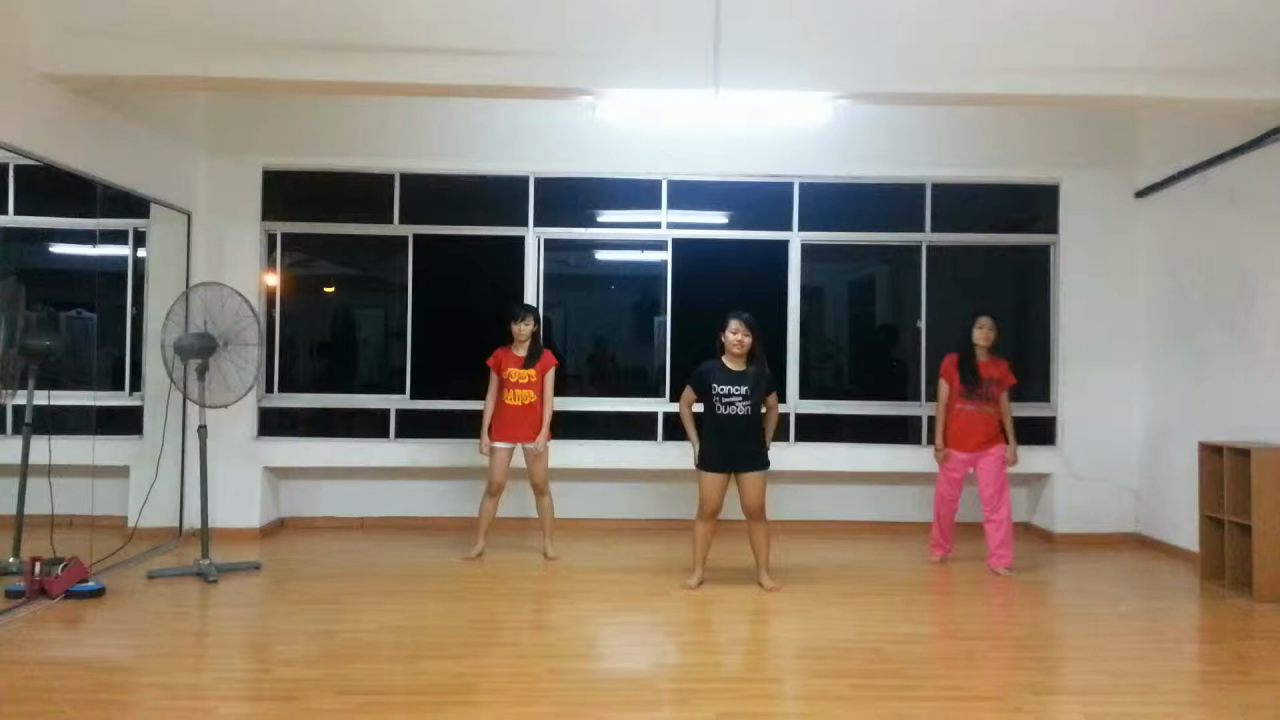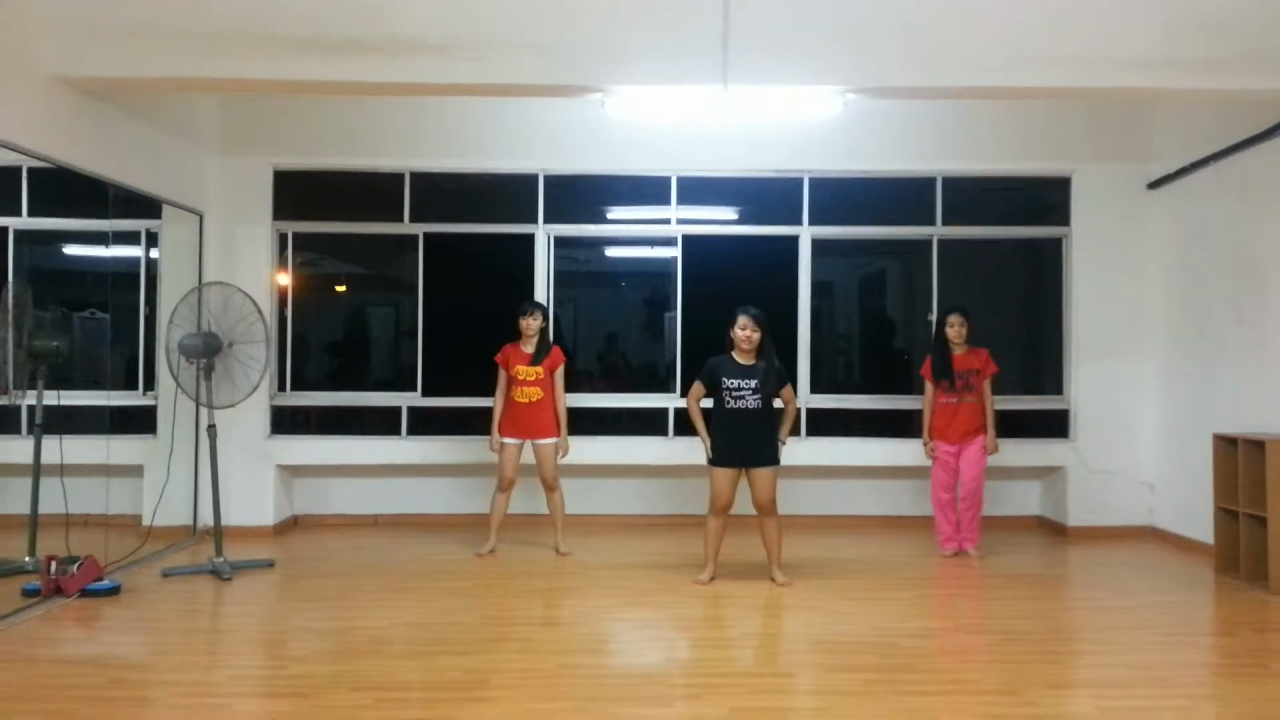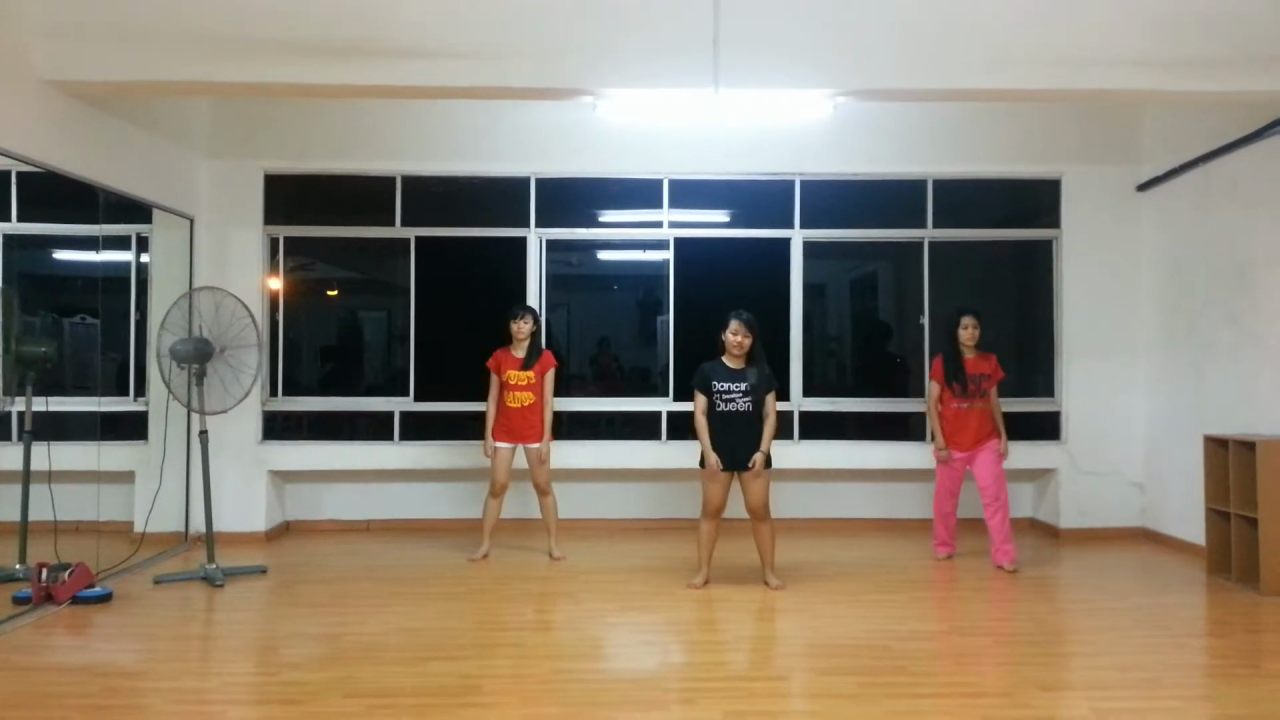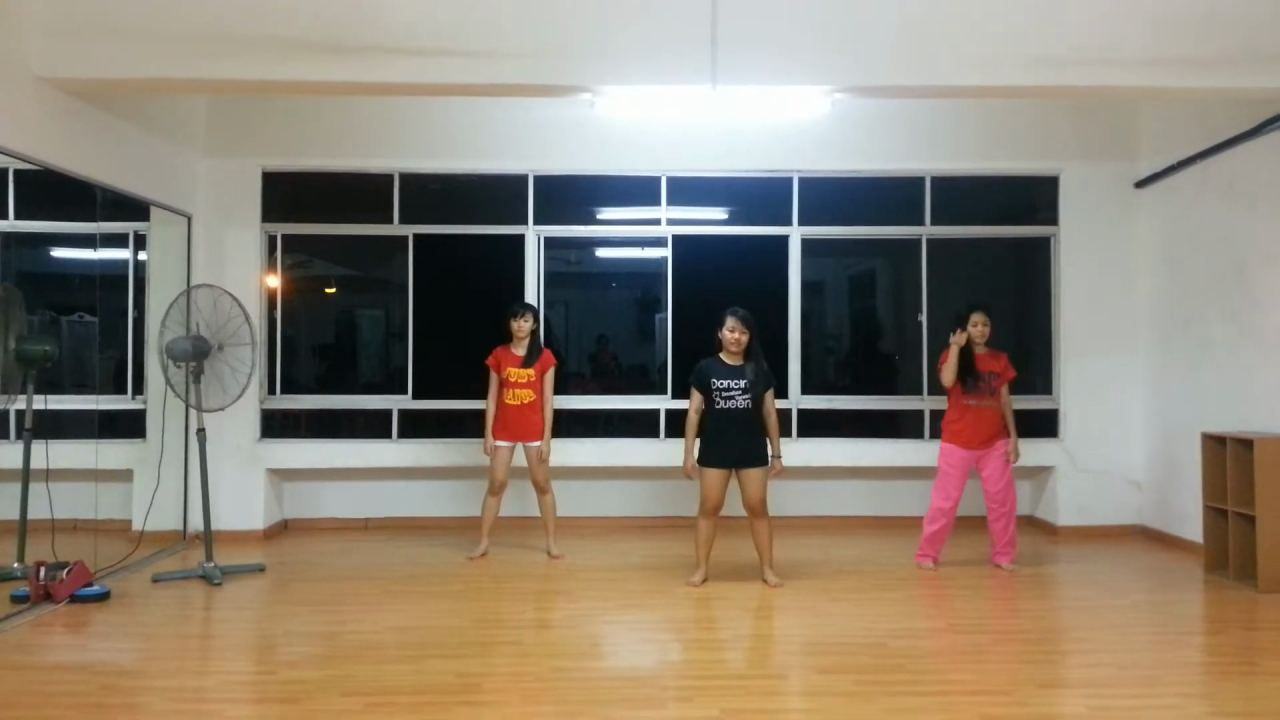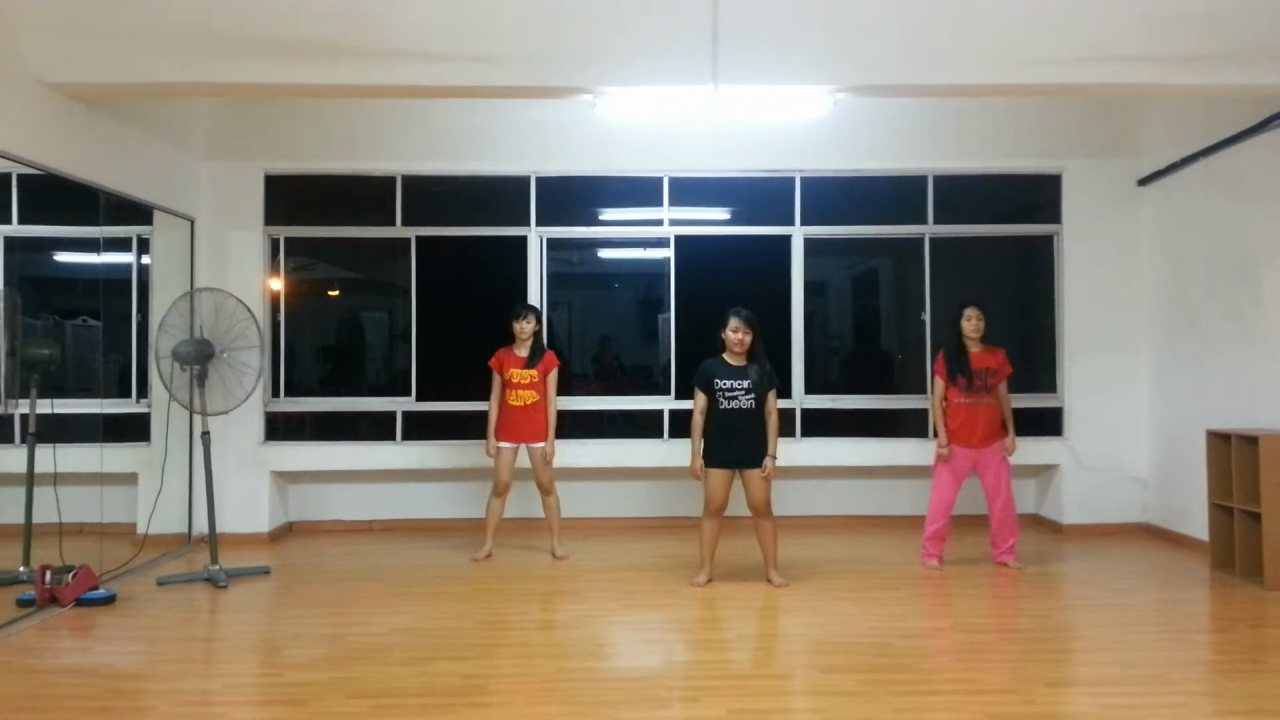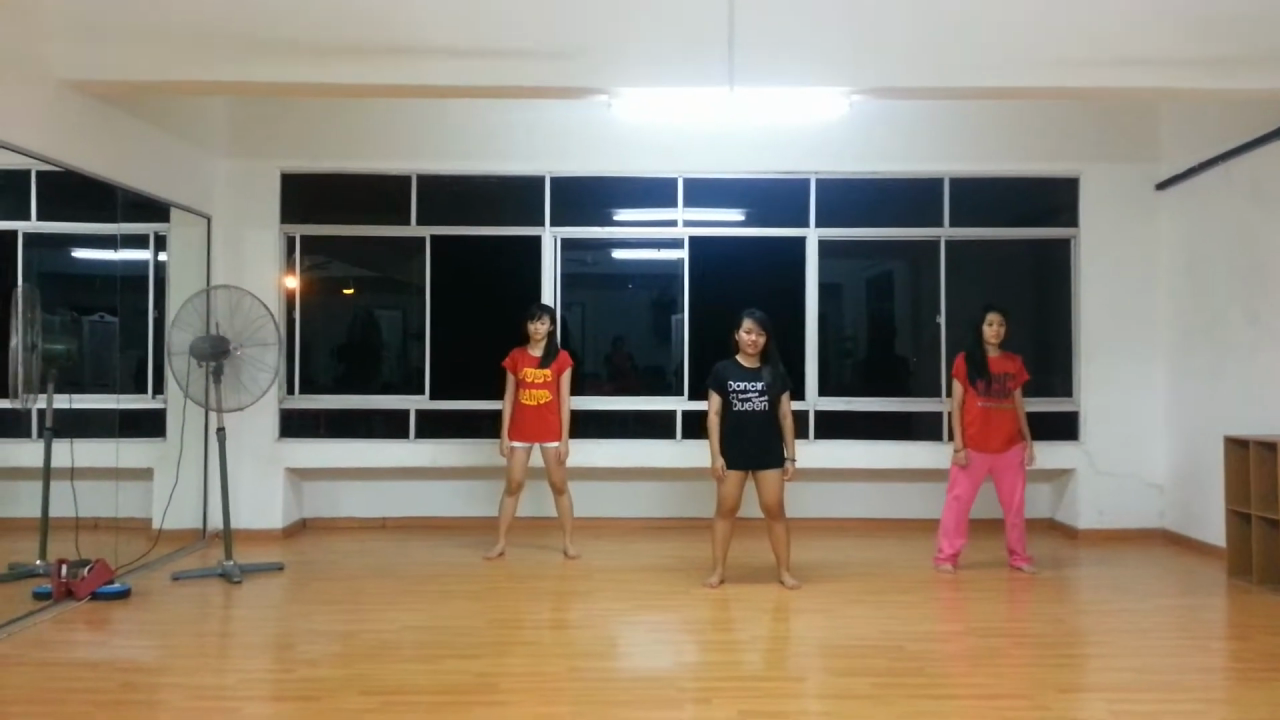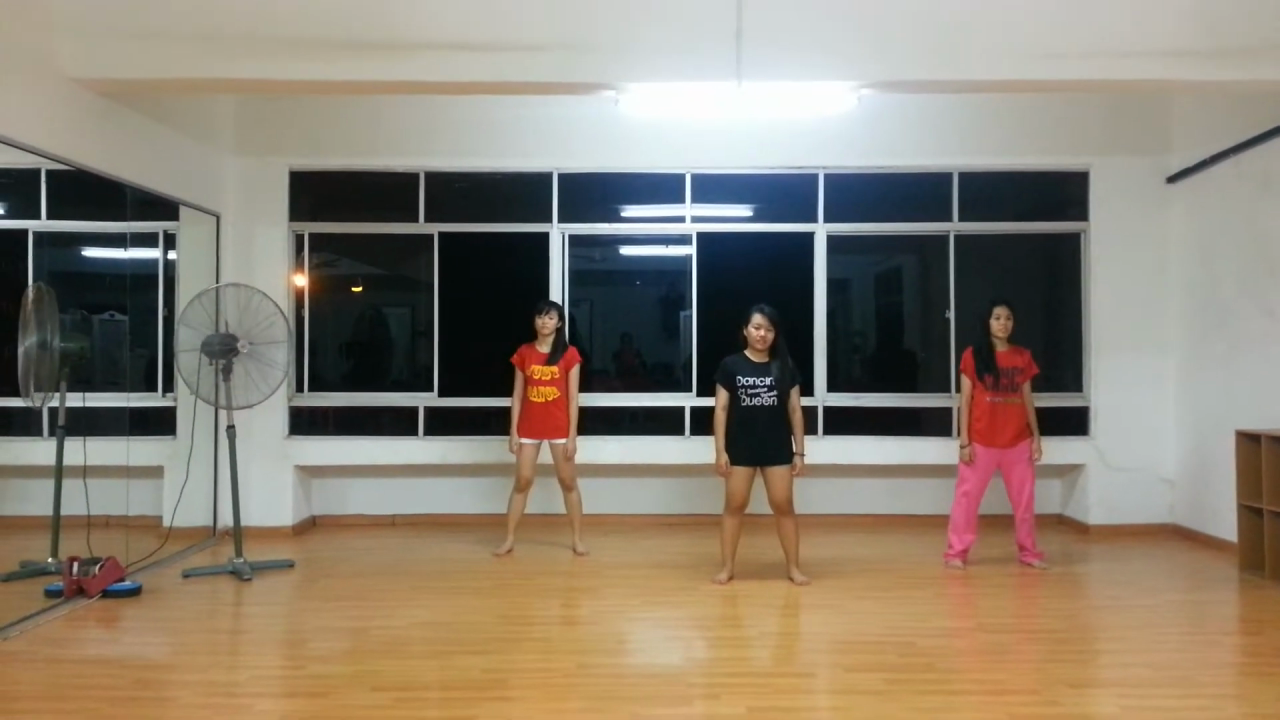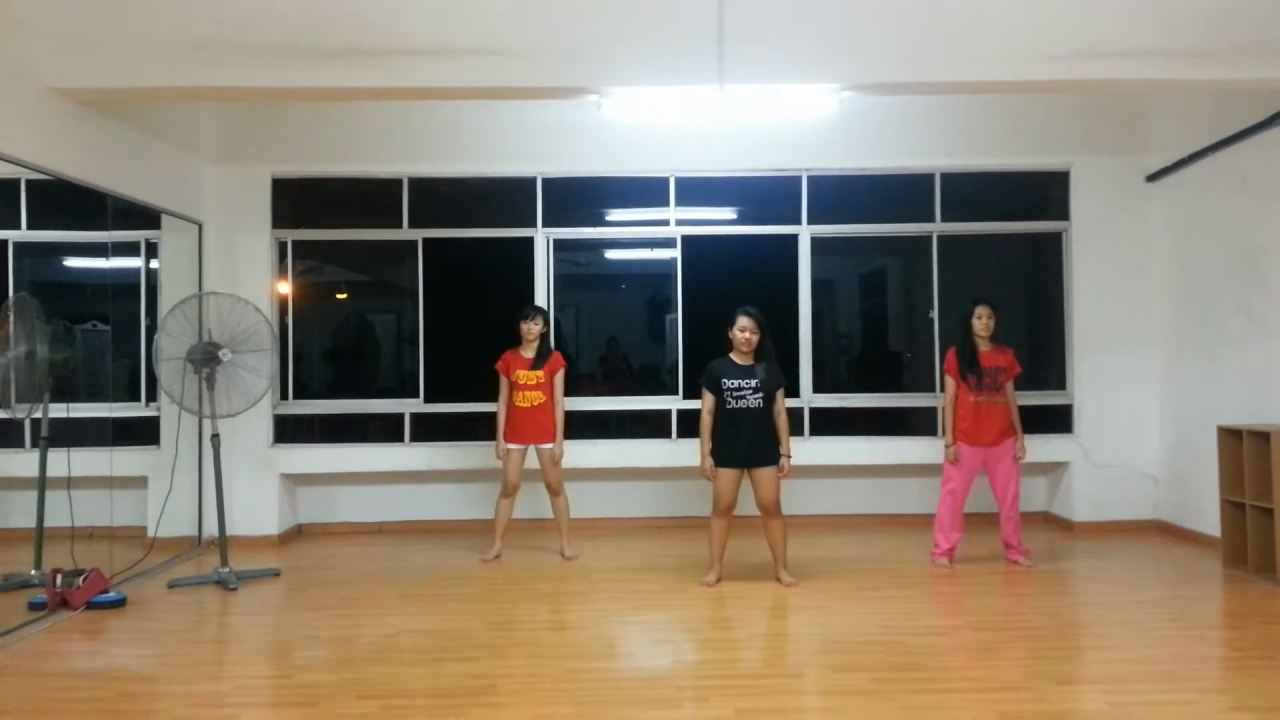
dt=0.7s
person 1, frame 1
left shoulder: (760, 373)
right shoulder: (707, 371)
left elbow: (772, 410)
right elbow: (685, 405)
left wrist: (765, 442)
right wrist: (696, 442)
left hip: (752, 454)
right hip: (714, 453)
left knee: (755, 512)
right knee: (708, 511)
left ankle: (763, 573)
right ankle: (698, 571)
person 1, frame 2
left shoulder: (771, 368)
right shoulder: (716, 366)
left elbow: (790, 403)
right elbow: (692, 399)
left wrist: (780, 439)
right wrist: (705, 438)
left hip: (762, 449)
right hip: (725, 448)
left knee: (767, 507)
right knee: (719, 506)
left ankle: (775, 568)
right ankle: (709, 567)
person 1, frame 3
left shoulder: (762, 373)
right shoulder: (708, 371)
left elbow: (770, 415)
right elbow: (700, 413)
left wrist: (763, 452)
right wrist: (708, 452)
left hip: (753, 453)
right hip: (717, 453)
left knee: (759, 511)
right knee: (711, 511)
left ankle: (769, 571)
right ankle: (703, 571)
person 1, frame 4
left shoulder: (760, 369)
right shoulder: (706, 368)
left elbow: (769, 412)
right elbow: (694, 411)
left wrist: (776, 454)
right wrist: (688, 453)
left hip: (752, 451)
right hip: (714, 451)
left knee: (757, 508)
right knee: (709, 508)
left ankle: (767, 568)
right ankle: (701, 568)
person 1, frame 5
left shoulder: (762, 370)
right shoulder: (709, 369)
left elbow: (771, 413)
right elbow: (699, 413)
left wrist: (771, 454)
right wrist: (696, 454)
left hip: (755, 451)
right hip: (718, 452)
left knee: (761, 508)
right knee: (713, 508)
left ankle: (772, 569)
right ankle: (706, 568)
person 1, frame 6
left shoulder: (776, 372)
right shoulder: (722, 370)
left elbow: (785, 415)
right elbow: (714, 414)
left wrist: (790, 456)
right wrist: (716, 454)
left hip: (769, 453)
right hip: (733, 453)
left knee: (774, 510)
right knee: (726, 509)
left ankle: (784, 571)
right ankle: (718, 569)
person 1, frame 7
left shoulder: (785, 366)
right shoulder: (731, 365)
left elbow: (795, 410)
right elbow: (721, 409)
left wrist: (799, 451)
right wrist: (720, 450)
left hip: (778, 449)
right hip: (740, 449)
left knee: (784, 506)
right knee: (735, 506)
left ankle: (793, 567)
right ankle: (727, 567)
person 1, frame 8
left shoulder: (770, 369)
right shoulder: (716, 369)
left elbow: (779, 412)
right elbow: (707, 413)
left wrist: (785, 453)
right wrist: (705, 454)
left hip: (764, 451)
right hip: (727, 451)
left knee: (771, 507)
right knee: (722, 508)
left ankle: (781, 568)
right ankle: (715, 568)
person 2, frame 1
left shoulder: (1001, 367)
right shoulder: (953, 362)
left elbow: (1004, 407)
right elbow: (942, 404)
left wrist: (1011, 443)
right wrist: (939, 442)
left hip: (991, 446)
right hip: (956, 445)
left knee: (996, 503)
right knee: (946, 499)
left ankle: (1000, 559)
right ankle: (940, 548)
person 2, frame 2
left shoulder: (981, 357)
right shoulder: (934, 360)
left elbow: (987, 397)
right elbow: (929, 400)
left wrist: (991, 432)
right wrist: (926, 436)
left hip: (974, 436)
right hip: (943, 437)
left knee: (971, 488)
right knee: (943, 491)
left ankle: (969, 540)
right ankle: (949, 542)
person 2, frame 3
left shoulder: (990, 362)
right shoulder: (942, 362)
left elbow: (994, 402)
right elbow: (932, 404)
left wrist: (1003, 436)
right wrist: (939, 441)
left hip: (986, 442)
right hip: (952, 443)
left knee: (995, 496)
right knee: (945, 498)
left ankle: (1004, 555)
right ankle: (944, 545)
person 2, frame 4
left shoulder: (1000, 360)
right shoulder: (951, 355)
left elbow: (1005, 401)
right elbow: (947, 382)
left wrist: (1013, 437)
right wrist: (956, 346)
left hip: (994, 443)
right hip: (957, 442)
left knee: (1002, 499)
right knee: (945, 500)
left ankle: (1003, 555)
right ankle: (927, 554)
person 2, frame 5
left shoulder: (997, 356)
right shoulder: (947, 357)
left elbow: (1003, 397)
right elbow: (937, 400)
left wrist: (1011, 432)
right wrist: (942, 438)
left hip: (992, 442)
right hip: (956, 442)
left knee: (1001, 499)
right knee: (942, 499)
left ankle: (1006, 552)
right ankle: (932, 553)
person 2, frame 6
left shoulder: (1014, 363)
right shoulder: (965, 361)
left elbow: (1019, 406)
right elbow: (957, 405)
left wrist: (1028, 443)
right wrist: (958, 445)
left hip: (1009, 447)
right hip: (974, 447)
left knee: (1015, 504)
right knee: (958, 502)
left ankle: (1019, 556)
right ankle: (946, 556)
person 2, frame 7
left shoulder: (1023, 357)
right shoulder: (973, 355)
left elbow: (1027, 400)
right elbow: (965, 400)
left wrist: (1036, 437)
right wrist: (964, 441)
left hip: (1018, 442)
right hip: (981, 442)
left knee: (1024, 499)
right knee: (967, 497)
left ankle: (1029, 551)
right ankle: (956, 552)
person 2, frame 8
left shoulder: (1006, 356)
right shoulder: (956, 355)
left elbow: (1010, 399)
right elbow: (950, 400)
left wrist: (1020, 436)
right wrist: (949, 440)
left hip: (1001, 440)
right hip: (966, 441)
left knee: (1009, 497)
right knee: (952, 496)
left ankle: (1014, 549)
right ankle: (943, 550)
person 3, frame 1
left shoulder: (545, 358)
right shoulder: (500, 356)
left elbow: (548, 399)
right elbow: (491, 396)
left wrist: (543, 434)
right wrist: (484, 432)
left hip: (533, 431)
right hip: (503, 431)
left knee: (541, 486)
right knee: (494, 486)
left ankle: (548, 542)
right ankle: (480, 542)
person 3, frame 2
left shoulder: (553, 354)
right shoulder: (508, 352)
left elbow: (559, 395)
right elbow: (500, 393)
left wrist: (563, 434)
right wrist: (494, 429)
left hip: (544, 427)
right hip: (512, 427)
left knee: (551, 482)
right knee: (505, 481)
left ankle: (559, 538)
right ankle: (492, 538)
person 3, frame 3
left shoulder: (544, 358)
right shoulder: (499, 357)
left elbow: (547, 401)
right elbow: (492, 399)
left wrist: (546, 438)
right wrist: (488, 435)
left hip: (534, 432)
right hip: (504, 432)
left knee: (543, 487)
right knee: (497, 486)
left ankle: (553, 543)
right ankle: (485, 543)
person 3, frame 4
left shoulder: (544, 357)
right shoulder: (499, 355)
left elbow: (547, 400)
right elbow: (492, 397)
left wrist: (547, 438)
right wrist: (488, 433)
left hip: (534, 431)
right hip: (504, 431)
left knee: (542, 485)
right knee: (496, 485)
left ankle: (551, 541)
right ankle: (483, 542)
person 3, frame 5
left shoulder: (547, 358)
right shoulder: (501, 357)
left elbow: (551, 401)
right elbow: (495, 398)
left wrist: (551, 439)
right wrist: (490, 436)
left hip: (537, 432)
right hip: (507, 432)
left knee: (546, 486)
right knee: (500, 486)
left ankle: (556, 543)
right ankle: (488, 544)
person 3, frame 6
left shoulder: (561, 358)
right shoulder: (515, 357)
left elbow: (564, 401)
right elbow: (509, 398)
left wrist: (564, 439)
right wrist: (504, 435)
left hip: (550, 432)
right hip: (520, 431)
left knee: (559, 486)
right knee: (513, 485)
left ankle: (568, 542)
right ankle: (500, 542)
person 3, frame 7
left shoulder: (569, 354)
right shoulder: (523, 353)
left elbow: (573, 397)
right elbow: (517, 395)
left wrist: (572, 435)
right wrist: (513, 431)
left hip: (559, 428)
right hip: (529, 428)
left knee: (568, 482)
right knee: (522, 482)
left ankle: (577, 539)
right ankle: (509, 539)
person 3, frame 8
left shoulder: (554, 359)
right shoulder: (508, 359)
left elbow: (558, 402)
right elbow: (503, 401)
left wrist: (559, 440)
right wrist: (499, 438)
left hip: (545, 433)
right hip: (515, 434)
left knee: (555, 487)
right knee: (508, 487)
left ankle: (565, 543)
right ankle: (497, 545)
